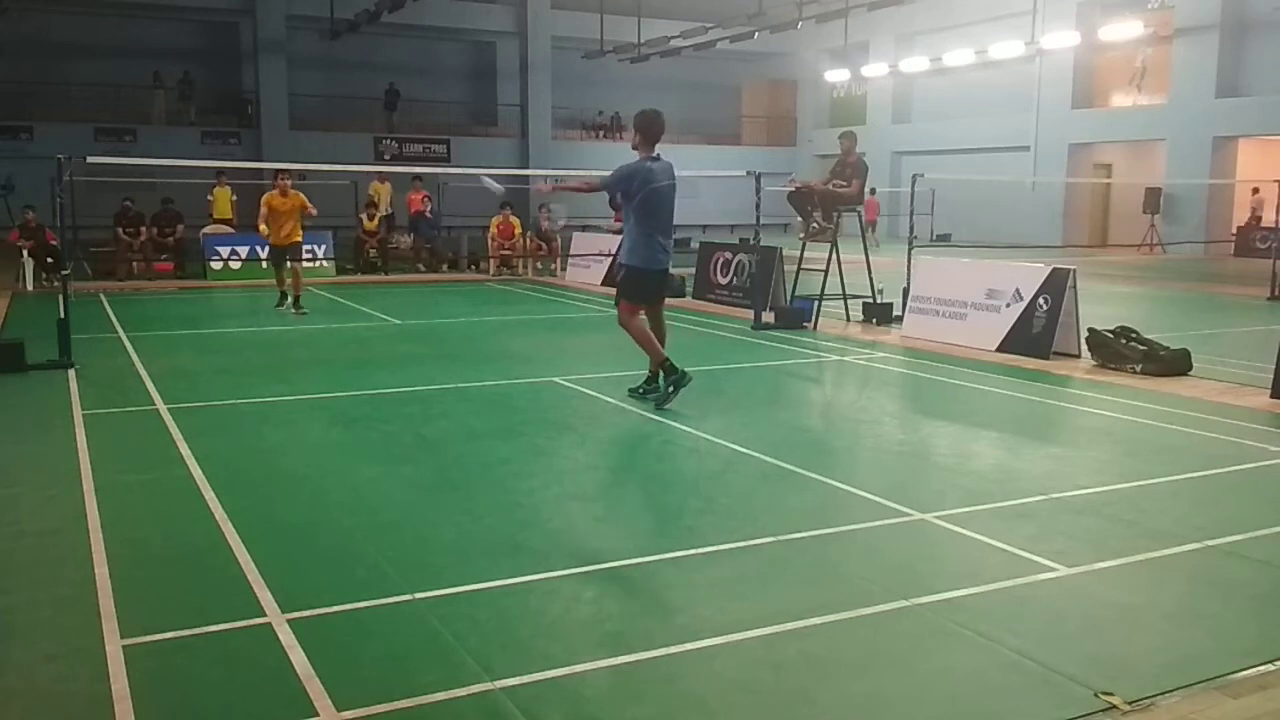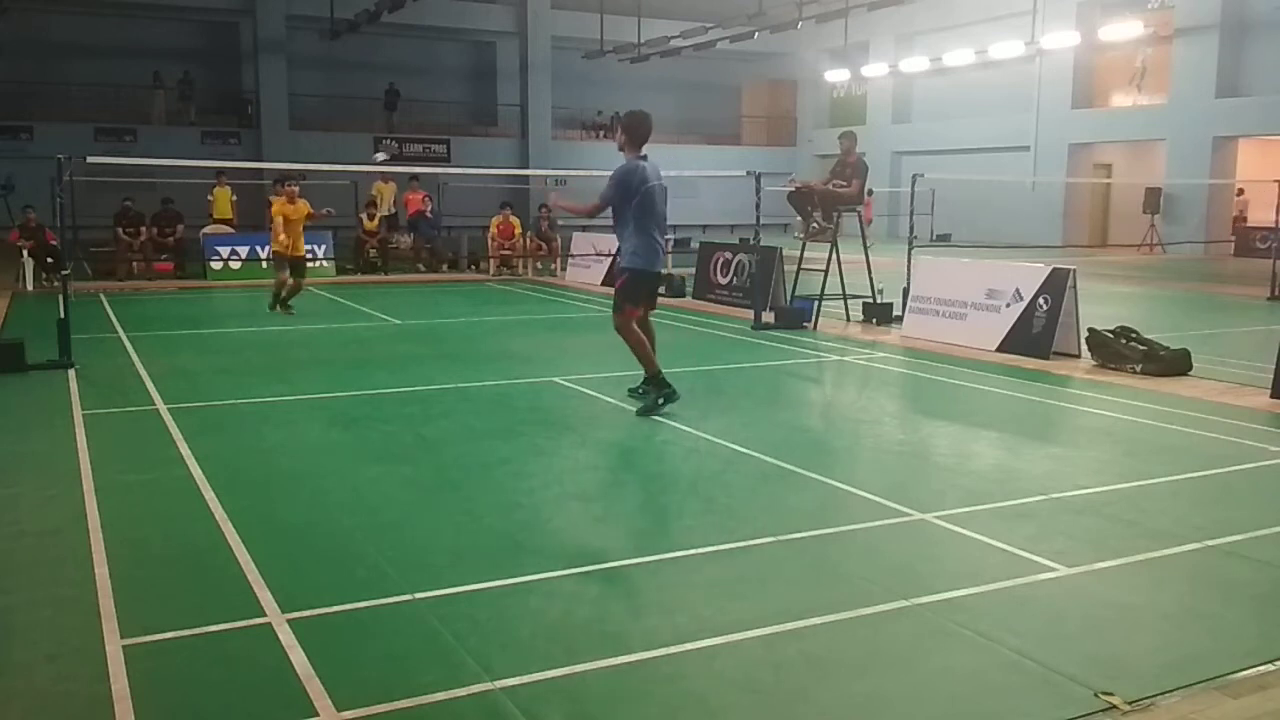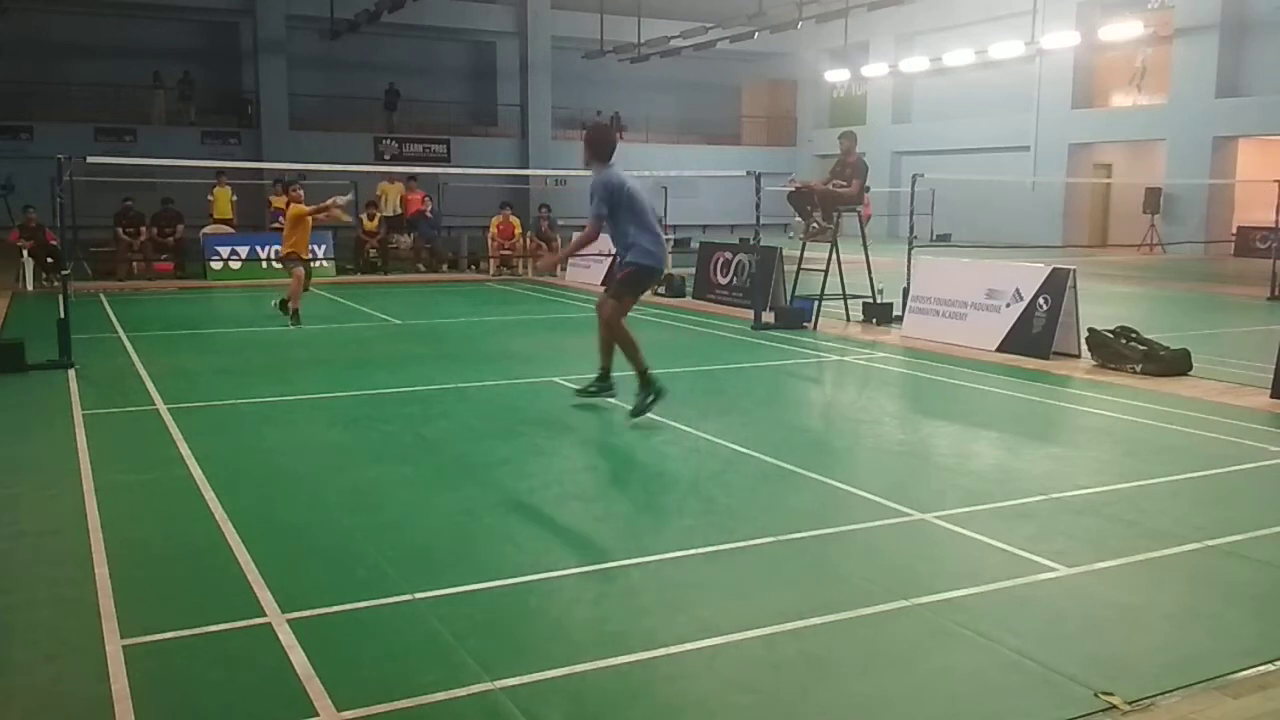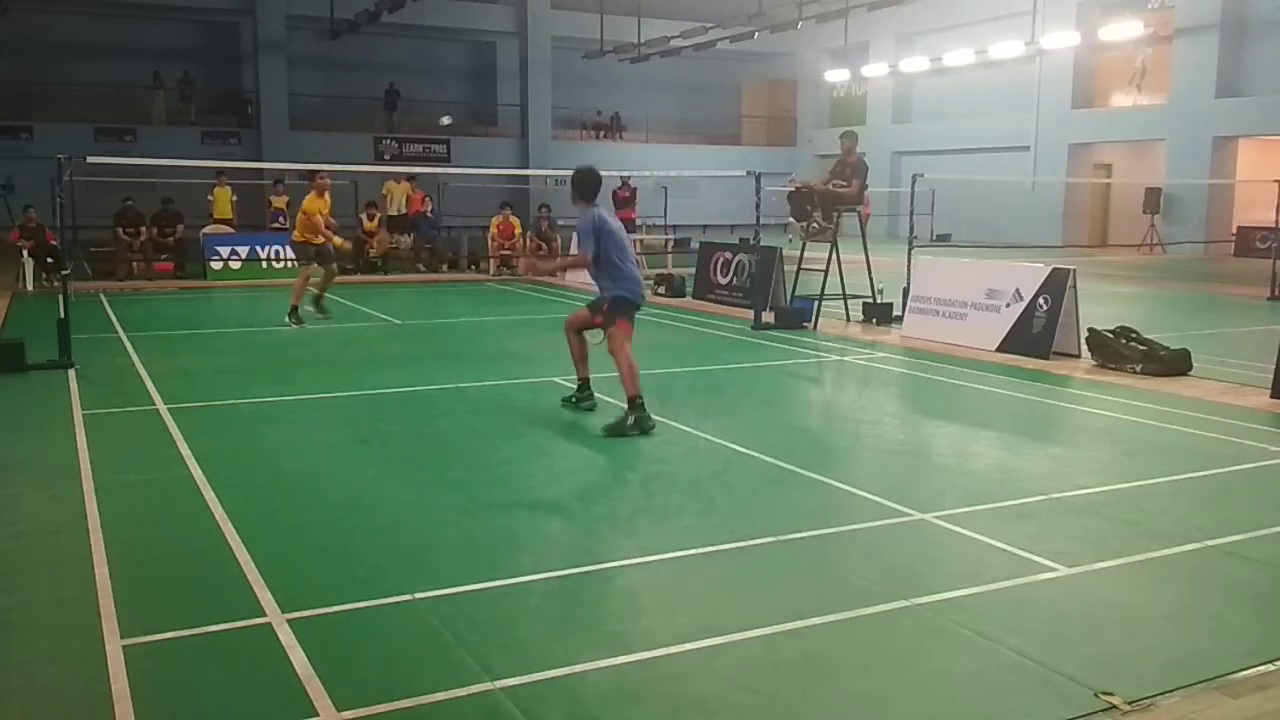
dt=0.3s
person 1, frame 1
left shoulder: (633, 171)
right shoulder: (667, 169)
left elbow: (592, 186)
left wrist: (555, 186)
left hip: (637, 258)
right hip: (661, 256)
left knee: (627, 317)
right knee: (654, 316)
left ankle: (672, 371)
right ankle: (653, 379)
person 1, frame 2
left shoulder: (626, 172)
right shoulder: (651, 169)
left elbow: (593, 210)
left wrist: (560, 205)
left hip: (636, 260)
right hip: (653, 257)
left knee: (623, 322)
right knee: (641, 319)
left ankle: (661, 385)
right ankle: (651, 382)
person 1, frame 3
left shoulder: (602, 181)
right shoulder: (617, 177)
left elbow: (592, 232)
left wrist: (557, 259)
left hip: (642, 257)
right hip: (641, 254)
left knee: (611, 317)
right knee: (604, 307)
left ankle: (648, 384)
right ankle: (604, 379)
person 1, frame 4
left shoulder: (587, 219)
right shoulder: (604, 216)
left elbow: (584, 260)
left wrist: (544, 267)
left hip: (621, 291)
right hip: (615, 290)
left knee: (618, 346)
right knee: (572, 324)
left ankle: (638, 412)
right ankle: (584, 391)
